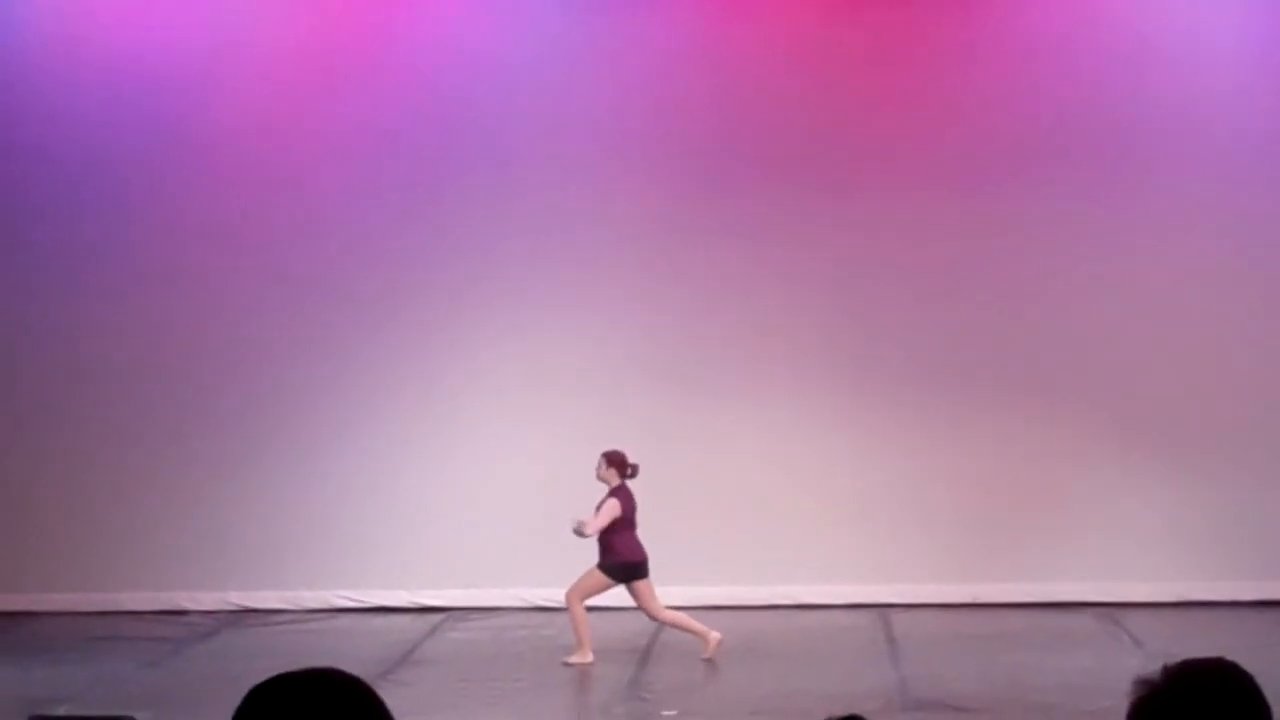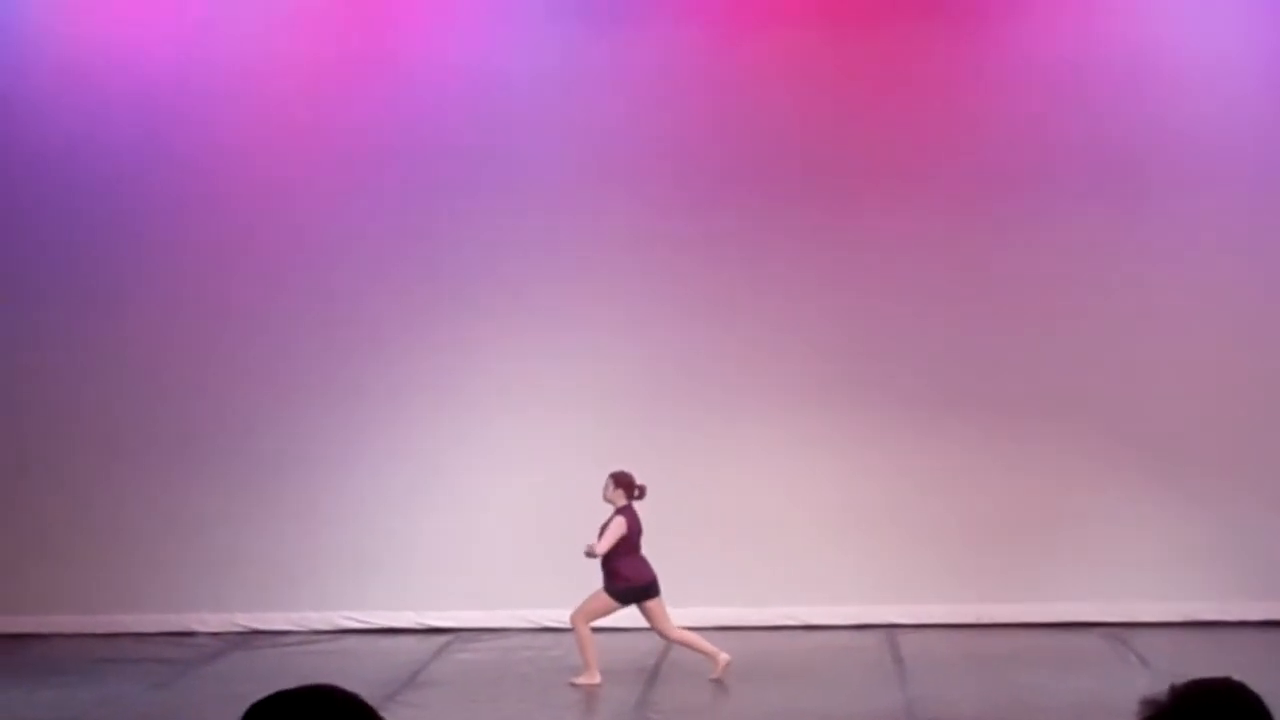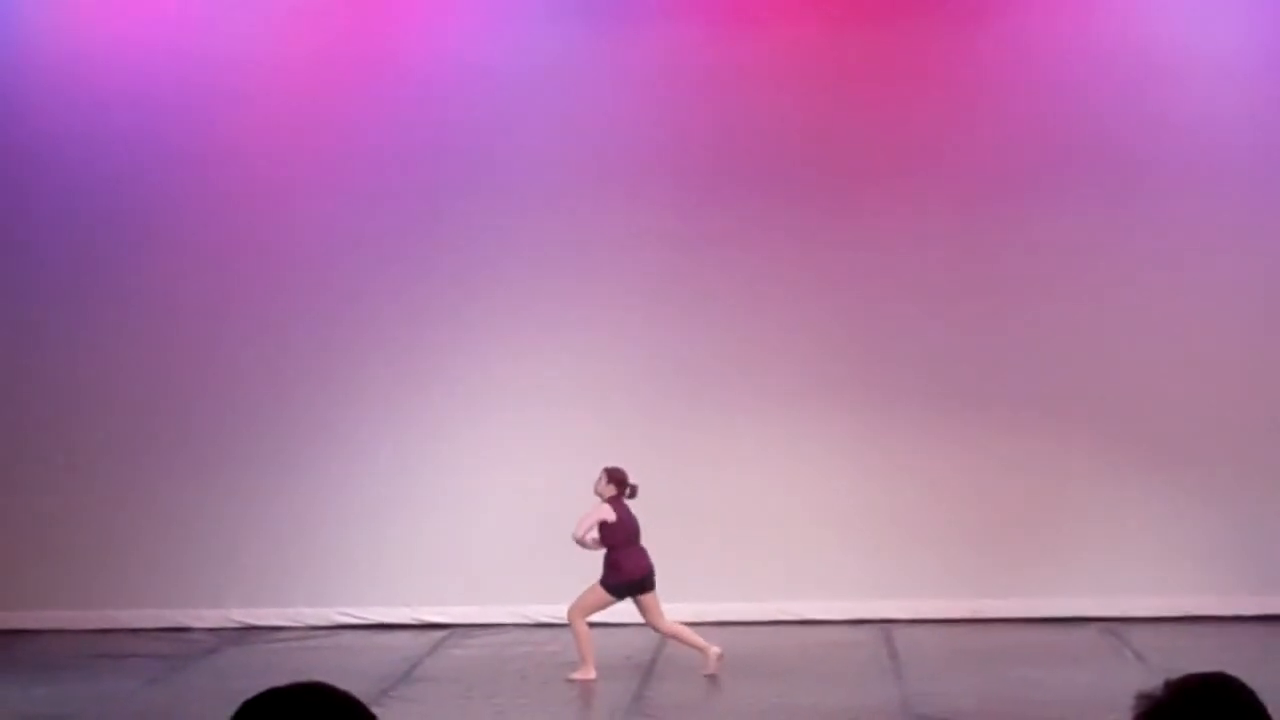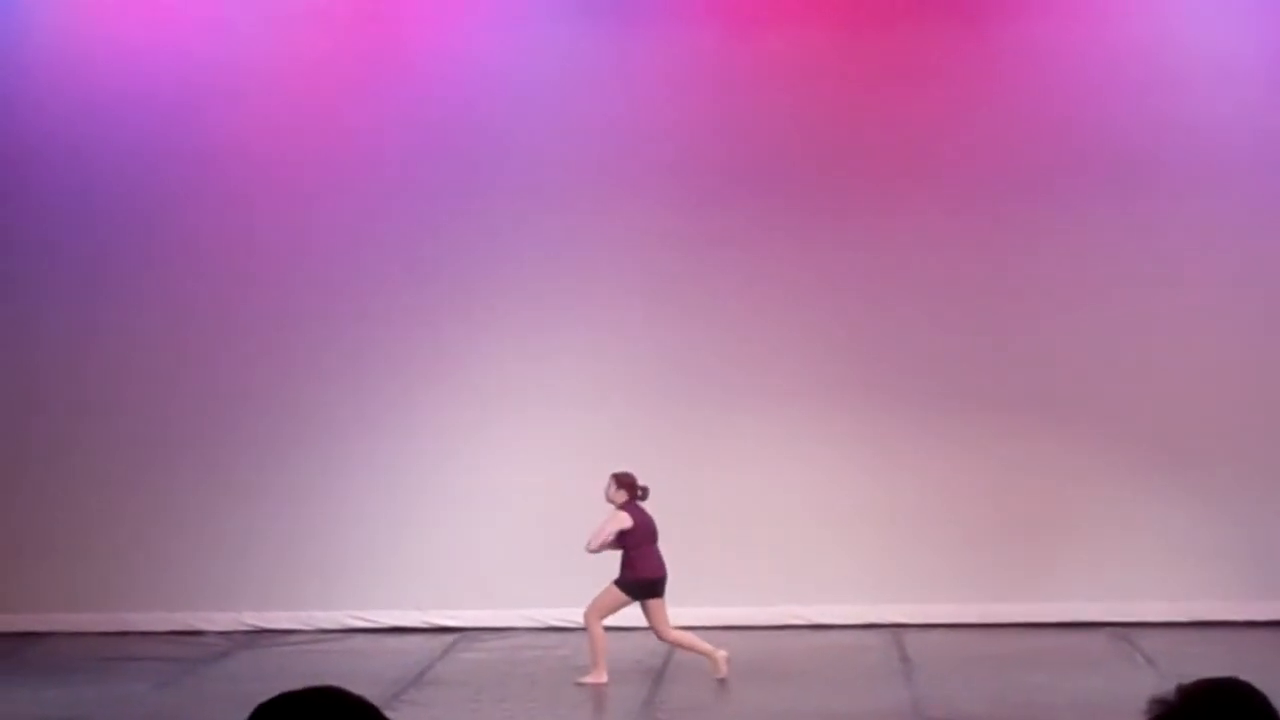
dt=0.2s
person 1, frame 1
left shoulder: (614, 500)
right shoulder: (623, 493)
left elbow: (590, 531)
left wrist: (578, 527)
right wrist: (585, 525)
left hip: (619, 561)
right hip: (634, 559)
left knee: (573, 596)
right knee: (656, 612)
left ankle: (584, 653)
right ankle: (708, 635)
person 1, frame 2
left shoulder: (620, 519)
right shoulder: (627, 514)
left elbow: (599, 551)
right elbow: (614, 548)
left wrist: (589, 549)
right wrist: (594, 548)
left hip: (625, 584)
right hip: (643, 580)
left knee: (578, 618)
right knee: (668, 630)
left ankle: (591, 674)
right ankle: (718, 655)
person 1, frame 3
left shoulder: (605, 507)
right shoulder: (620, 508)
left elbow: (578, 535)
left wrist: (585, 541)
right wrist: (592, 541)
left hip: (621, 577)
right hip: (641, 572)
left knee: (575, 613)
right knee: (659, 623)
left ankle: (587, 669)
right ankle: (709, 650)
person 1, frame 4
left shoulder: (621, 515)
right shoulder: (635, 511)
left elbow: (592, 546)
left wrist: (604, 543)
right wrist: (609, 542)
left hip: (638, 577)
right hip: (654, 575)
left knee: (592, 615)
right knee: (664, 631)
left ankle: (598, 673)
right ankle: (715, 655)
